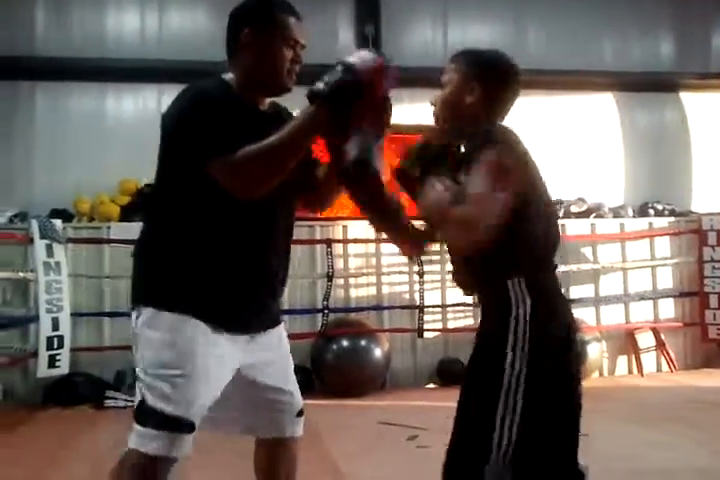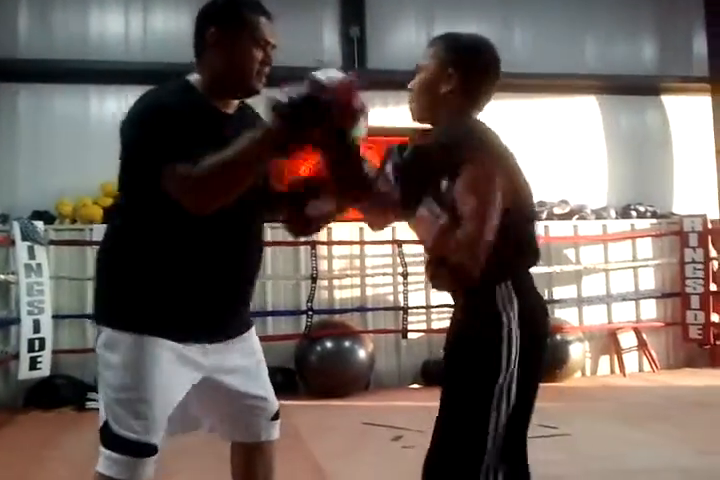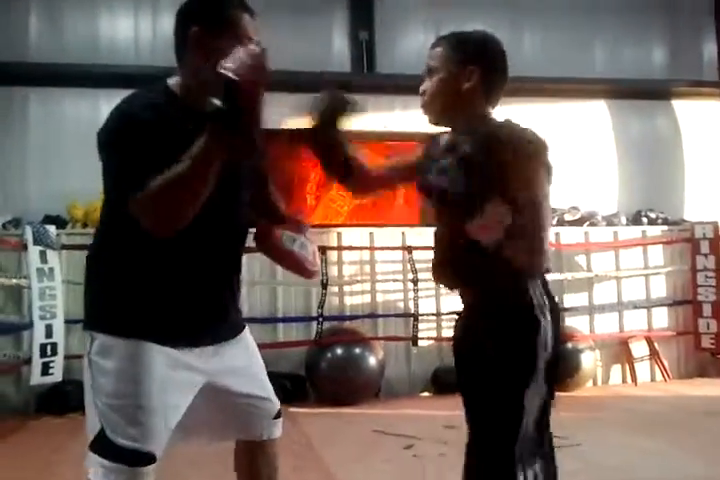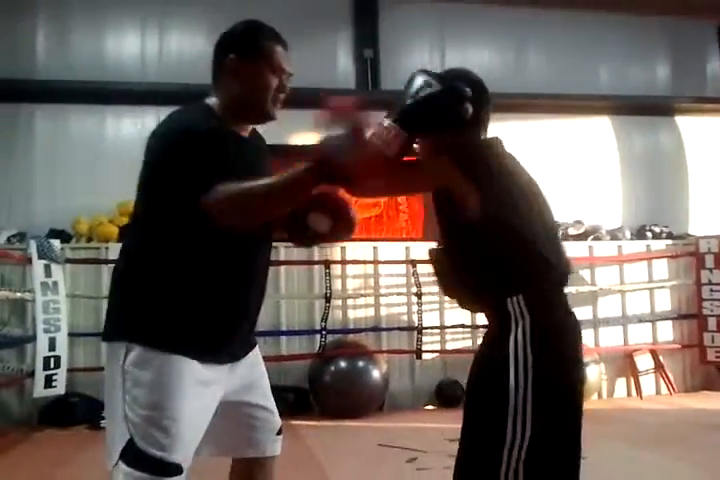
dt=0.3s
person 1, frame 1
left shoulder: (279, 118)
right shoulder: (202, 105)
left elbow: (314, 197)
right elbow: (243, 179)
left wrist: (348, 146)
right wrist: (323, 111)
left hip: (256, 312)
right hip: (183, 305)
left knee: (283, 426)
person 1, frame 2
left shoulder: (248, 119)
right shoulder: (161, 111)
right elbow: (199, 194)
left wrist: (300, 204)
right wrist: (283, 126)
left hip: (226, 319)
right hip: (149, 319)
left knee: (259, 428)
person 1, frame 3
left shoulder: (241, 118)
right shoulder: (137, 119)
left elbow: (257, 194)
right elbow: (162, 216)
left wrist: (283, 227)
right wrist: (219, 129)
left hip: (220, 322)
right hip: (140, 327)
left knee: (261, 428)
person 1, frame 4
left shoulder: (249, 144)
right shoulder: (186, 134)
left elbow: (278, 216)
right elbow: (232, 211)
left wrist: (323, 220)
right wrist: (322, 167)
left hip: (229, 341)
right hip: (163, 341)
person 2, frame 1
left shoulder: (497, 149)
right shoulder: (473, 153)
left elbow: (468, 232)
left wrist: (429, 184)
left hip: (519, 314)
right hip: (528, 312)
person 2, frame 2
left shoulder: (477, 150)
right shoulder: (447, 144)
left elbow: (469, 254)
right elbow: (380, 216)
left wrist: (417, 204)
left hip: (498, 315)
right hip: (482, 312)
person 2, frame 3
left shoulder: (519, 147)
right shoulder: (447, 149)
left elbow: (529, 254)
right elbow: (364, 179)
left wrist: (474, 205)
right wrist: (328, 139)
left hip: (520, 315)
right hip: (483, 312)
person 2, frame 4
left shoulder: (459, 158)
right shoulder: (497, 163)
left elbow: (367, 180)
right wrist: (458, 263)
left hip: (523, 329)
right hip: (550, 324)
